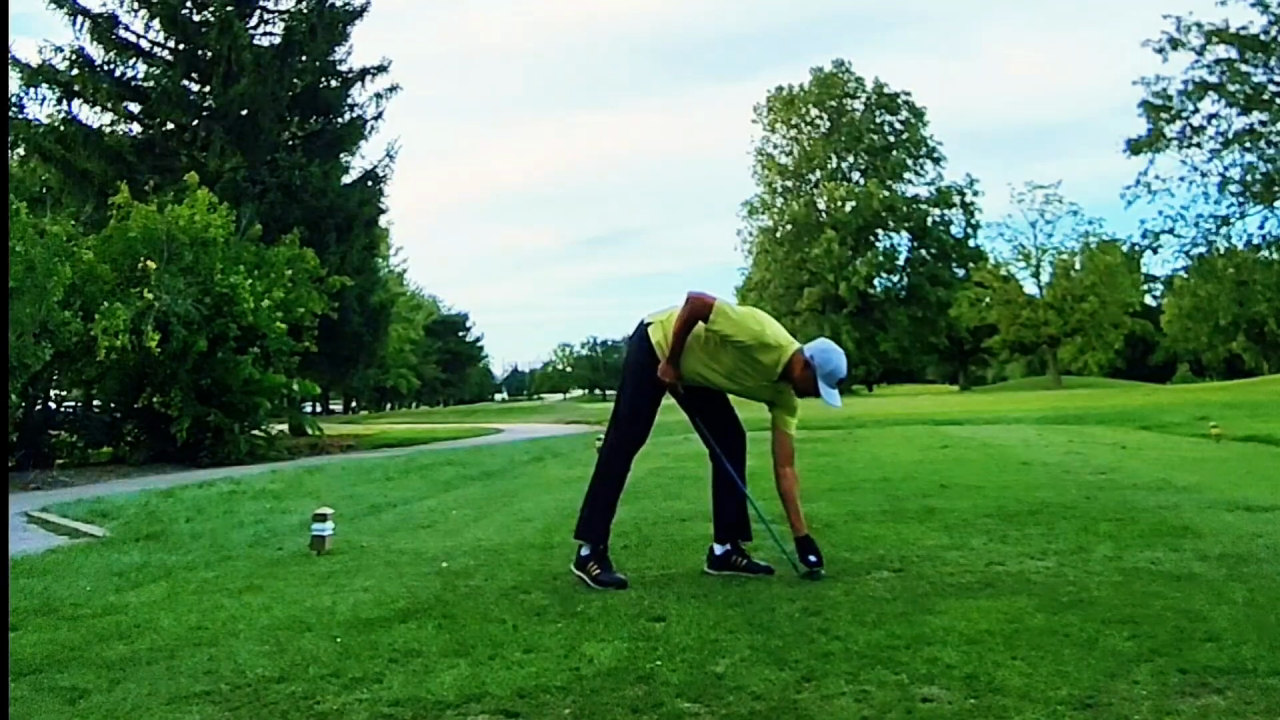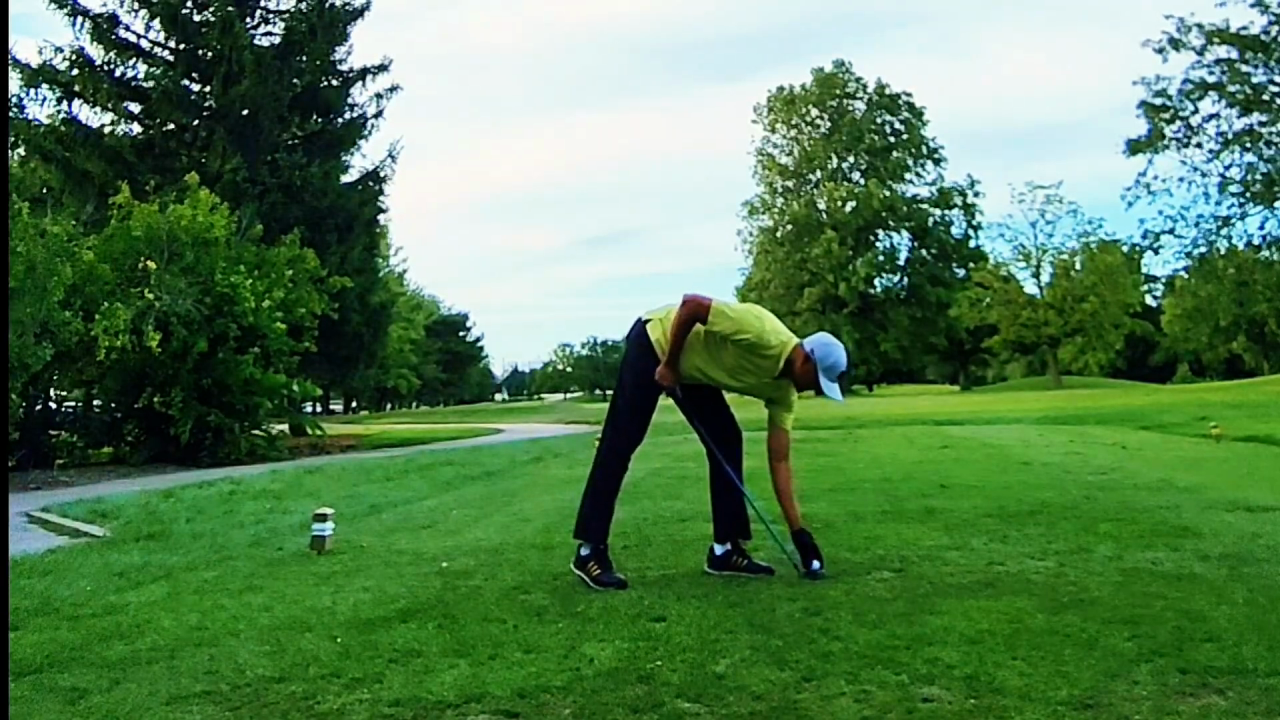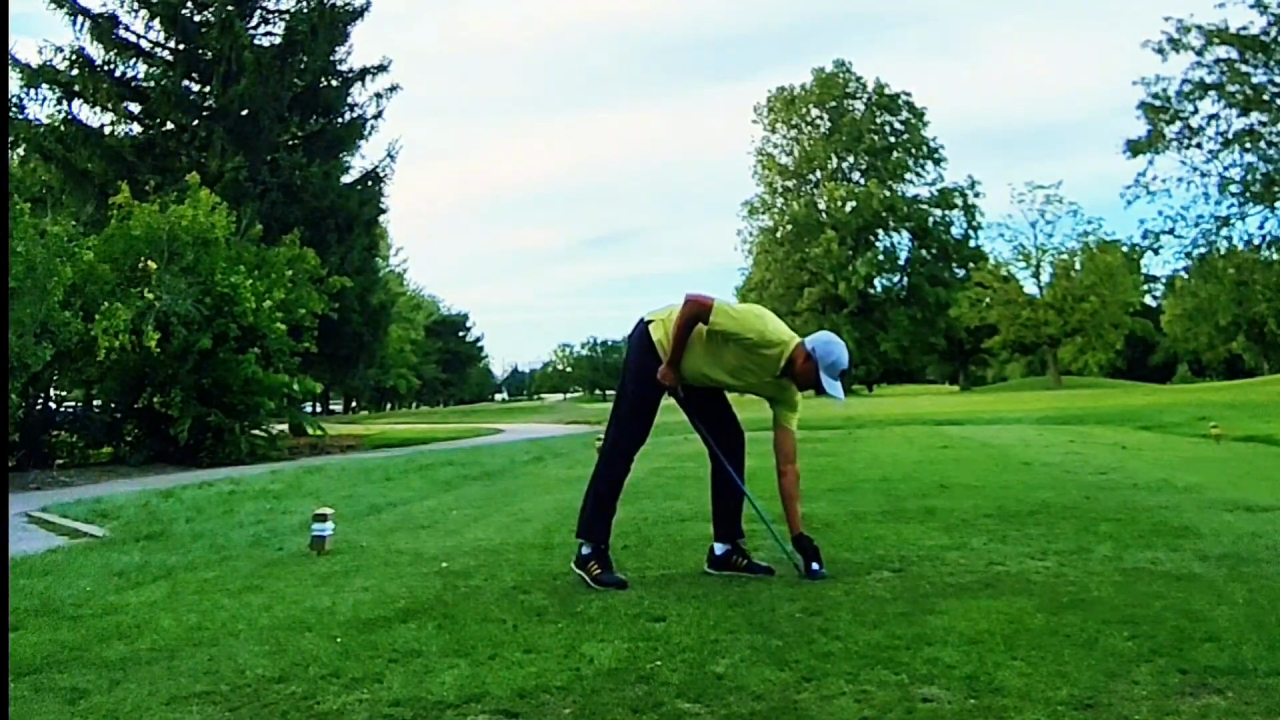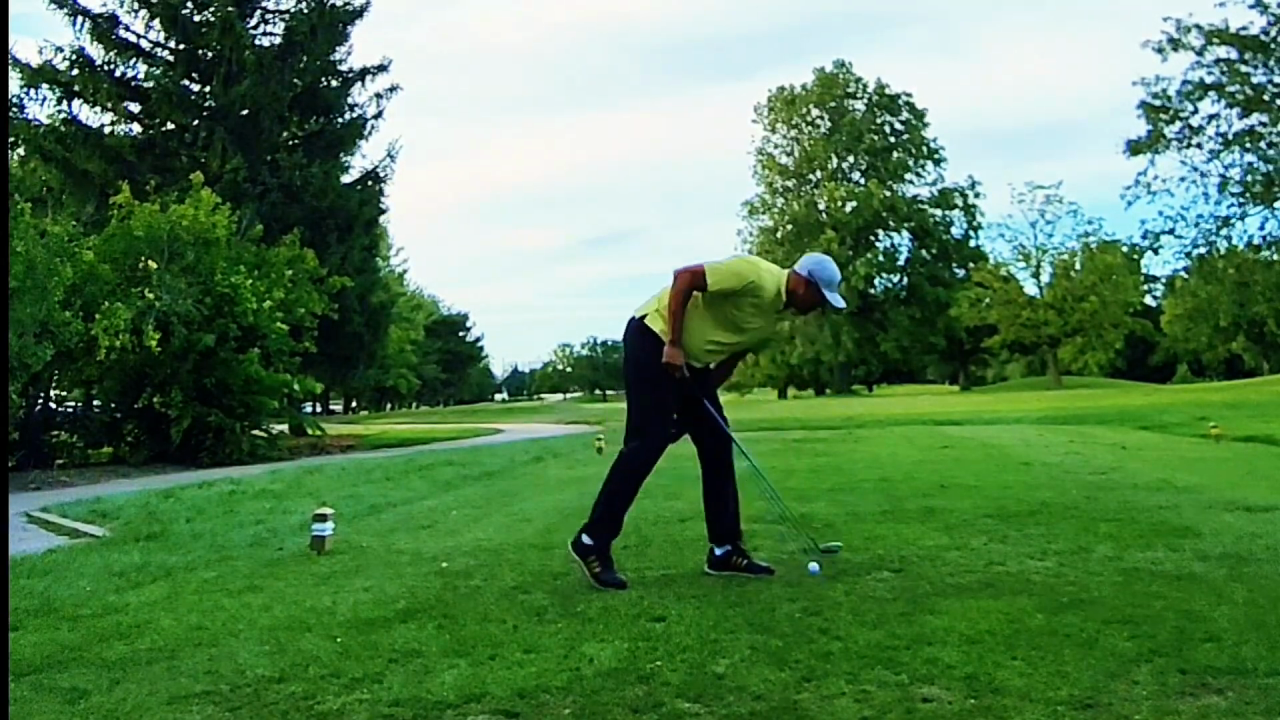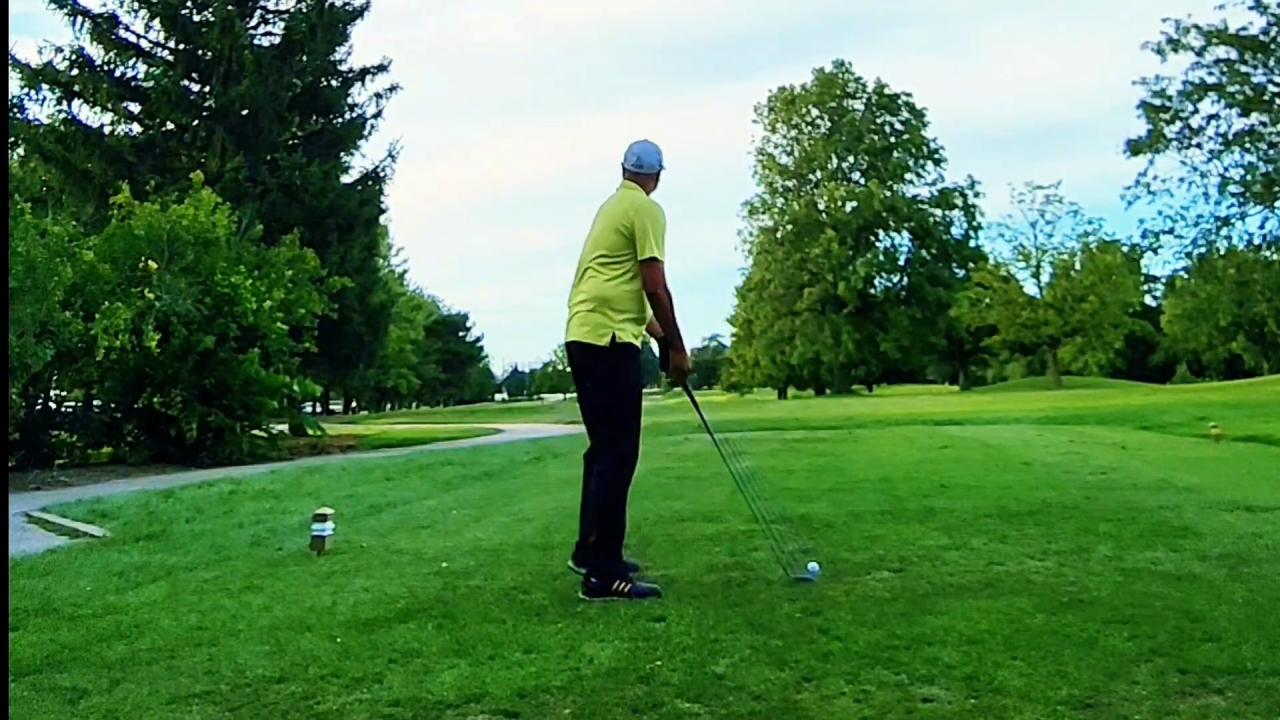
dt=1s
person 1, frame 1
left shoulder: (783, 392)
right shoulder: (762, 335)
left elbow: (785, 467)
right elbow: (695, 301)
left wrist: (801, 535)
right wrist: (671, 362)
left hip: (695, 372)
right hip: (657, 343)
left knee: (731, 444)
right knee: (623, 445)
left ankle: (726, 548)
right ankle: (591, 552)
person 1, frame 2
left shoulder: (782, 388)
right shoulder: (761, 331)
left elbow: (779, 461)
right elbow: (691, 304)
left wrist: (798, 528)
right wrist: (669, 365)
left hip: (693, 369)
right hip: (655, 340)
left knee: (727, 443)
right knee: (620, 444)
left ankle: (725, 548)
right ankle: (590, 551)
person 1, frame 3
left shoulder: (785, 389)
right shoulder: (762, 330)
left elbow: (787, 466)
right elbow: (692, 303)
left wrist: (798, 534)
right wrist: (671, 365)
left hip: (695, 371)
right hip: (657, 341)
left knee: (730, 443)
right knee: (623, 445)
left ankle: (725, 548)
right ankle: (591, 550)
person 1, frame 4
left shoulder: (779, 318)
right shoulder: (755, 275)
left elbow: (732, 357)
right elbow: (683, 276)
left wrist: (699, 401)
right wrist: (675, 347)
left hip: (692, 362)
right hip: (653, 332)
left knee: (717, 443)
right knee: (647, 443)
left ankle: (725, 549)
right ankle: (592, 541)
person 1, frame 5
left shoulder: (611, 207)
right shoulder: (647, 210)
right elbow: (655, 287)
left wrist: (656, 330)
right wrist: (677, 348)
left hip: (584, 337)
right hip: (609, 342)
left knee: (605, 449)
right knee: (617, 455)
left ankle: (593, 548)
right ankle: (602, 571)
